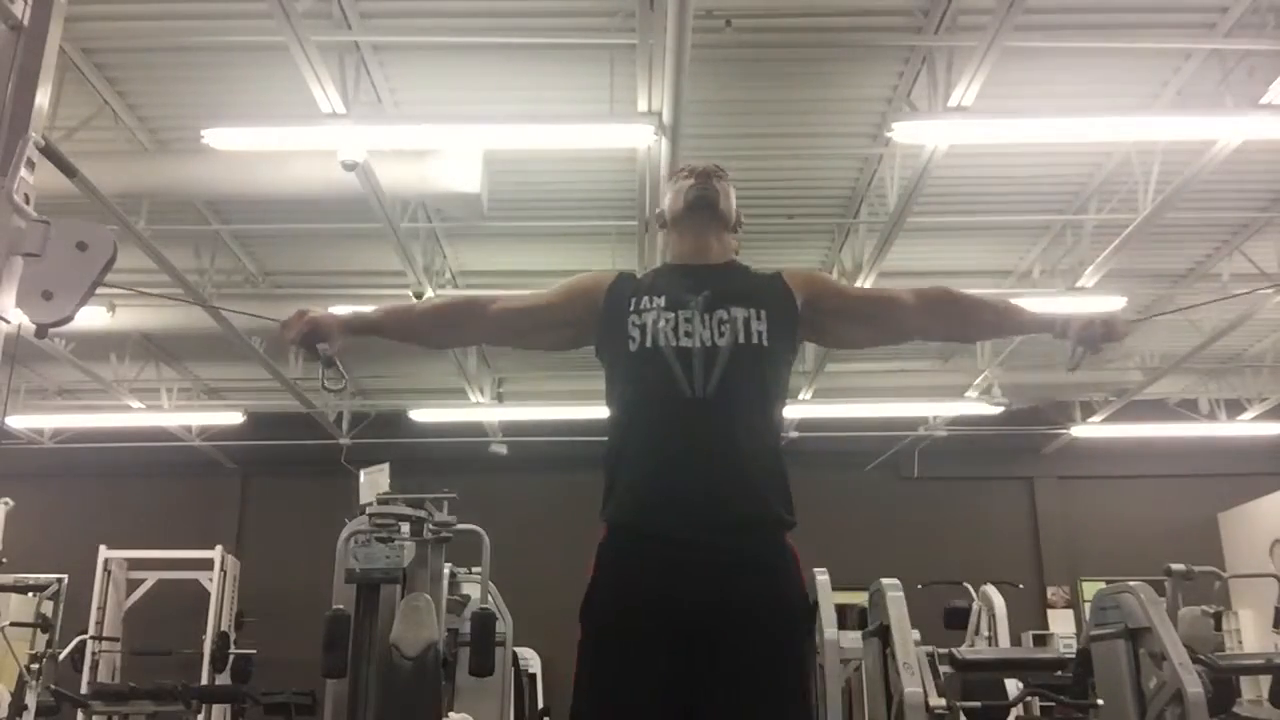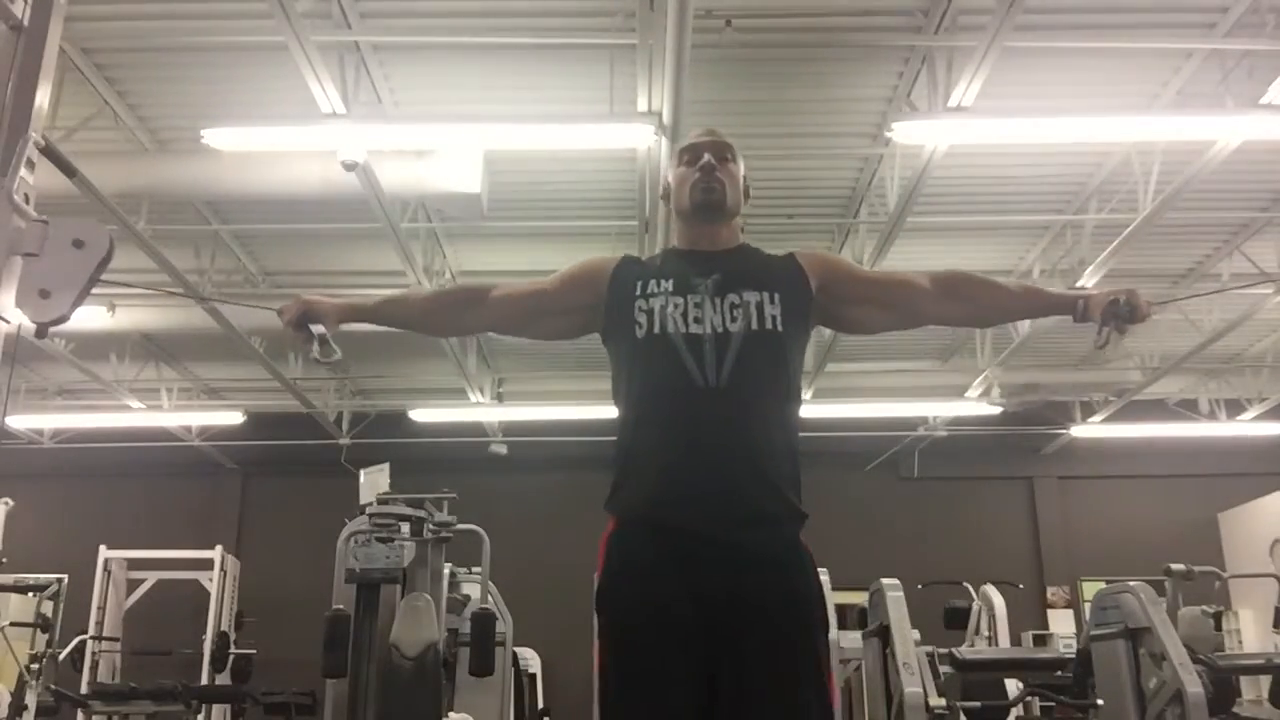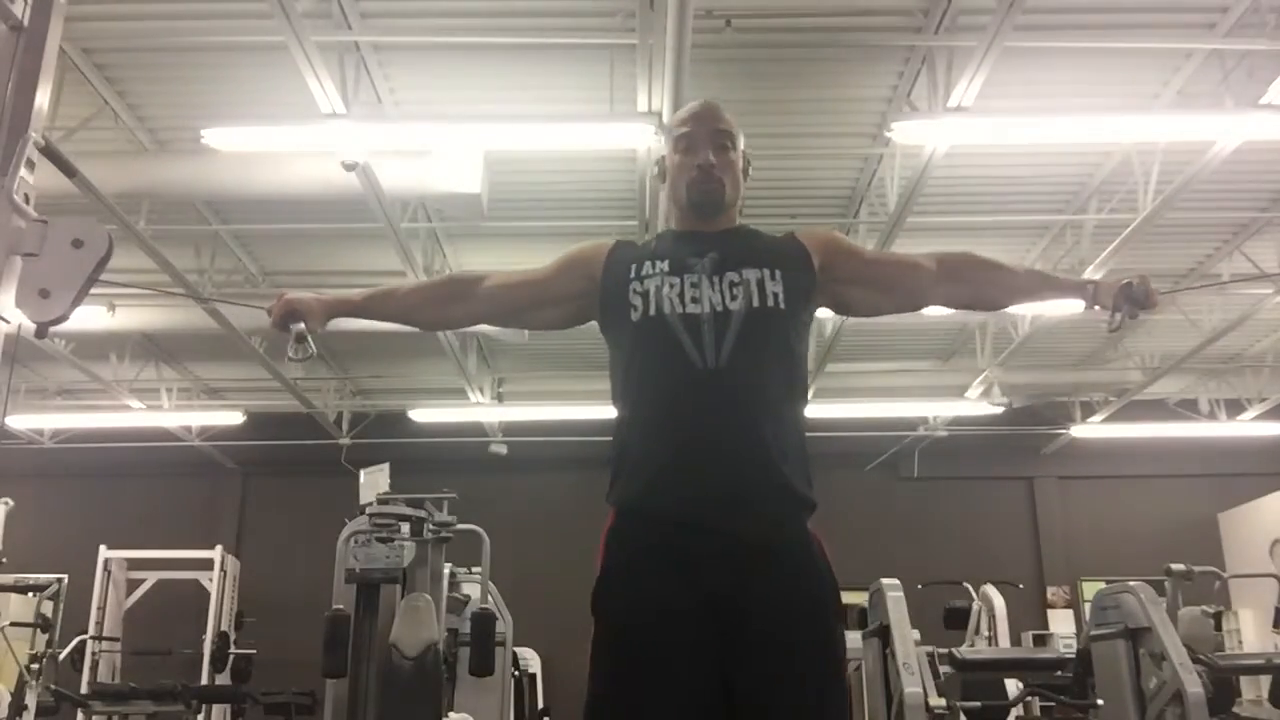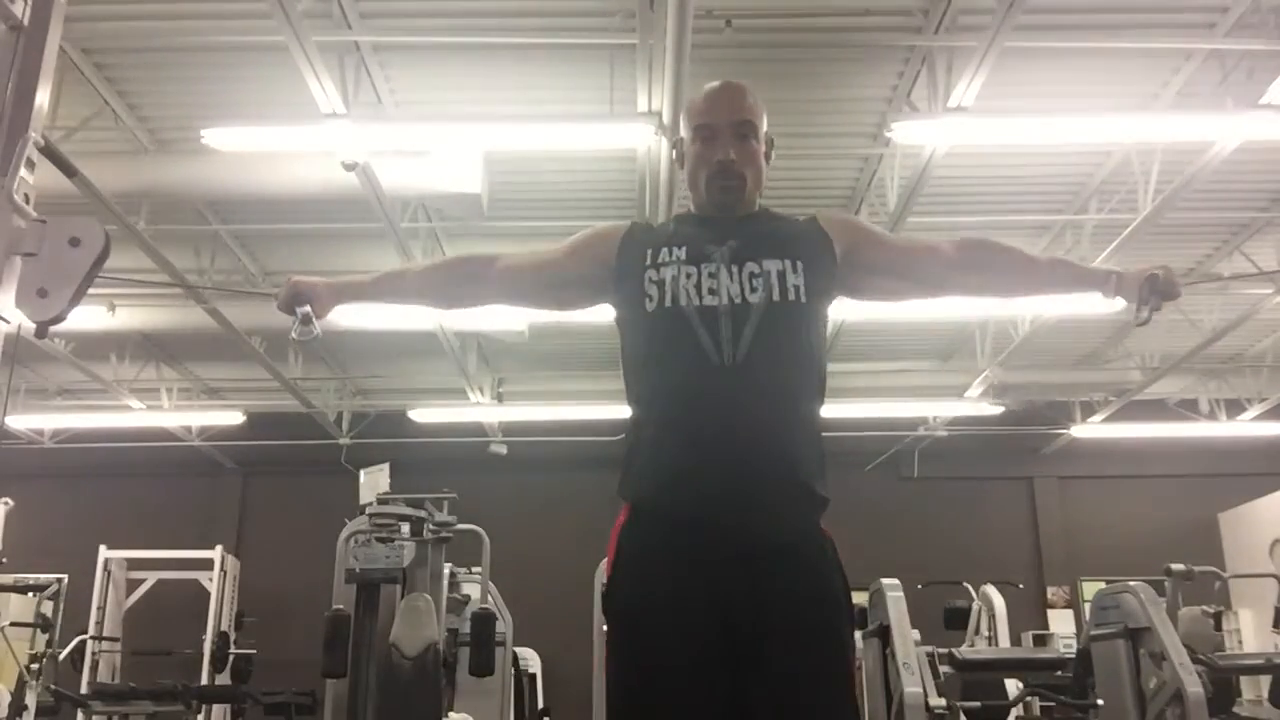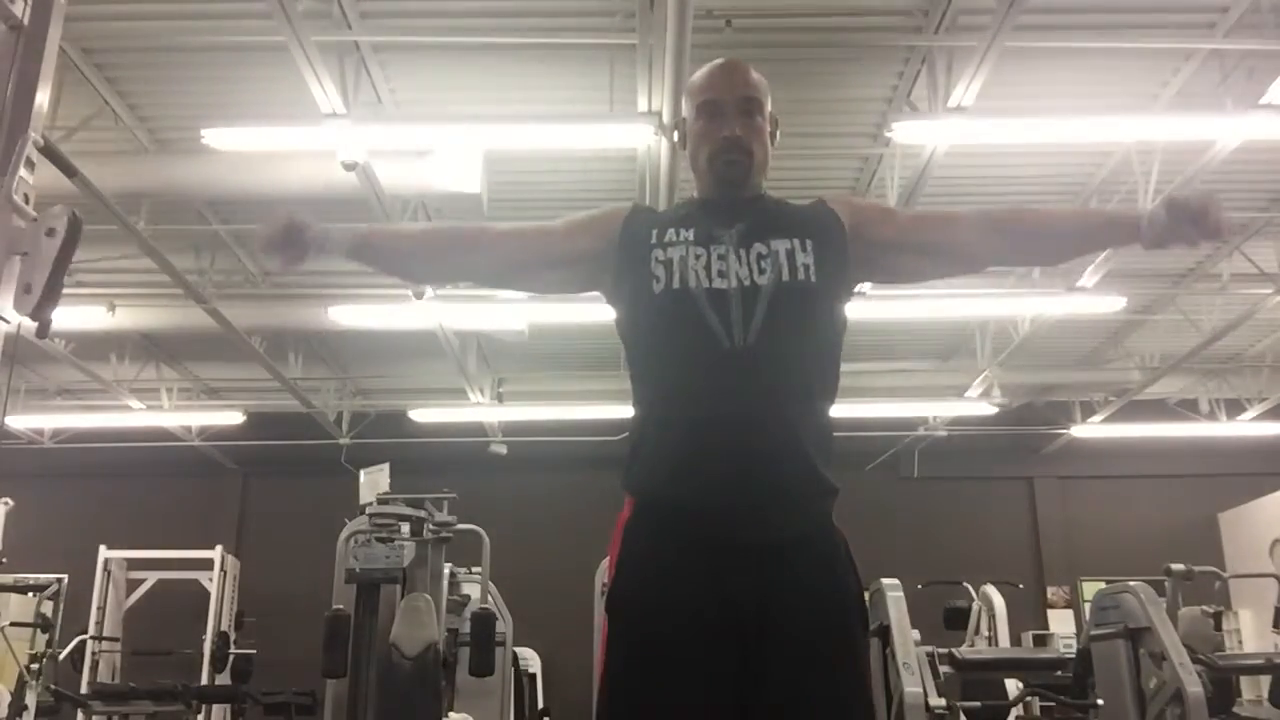
dt=0.5s
person 1, frame 1
left shoulder: (787, 295)
right shoulder: (609, 297)
left elbow: (916, 310)
right elbow: (482, 316)
left wrist: (1054, 320)
right wrist: (353, 322)
left hip: (753, 562)
right hip: (641, 561)
person 1, frame 2
left shoulder: (801, 278)
right shoulder: (614, 282)
left elbow: (933, 295)
right elbow: (487, 305)
left wrist: (1072, 300)
right wrist: (350, 308)
left hip: (767, 556)
right hip: (651, 555)
person 1, frame 3
left shoulder: (802, 259)
right shoulder: (611, 267)
left elbow: (937, 276)
right elbow: (478, 295)
left wrist: (1081, 286)
right wrist: (338, 303)
left hip: (777, 549)
right hip: (653, 549)
person 1, frame 4
left shoulder: (824, 243)
right shoulder: (624, 251)
left elbow: (959, 261)
right elbow: (489, 274)
left wrist: (1105, 278)
right wrist: (346, 288)
left hip: (788, 547)
right hip: (665, 547)
person 1, frame 5
left shoulder: (833, 230)
right shoulder: (625, 237)
left elbow: (987, 235)
right elbow: (479, 249)
left wrist: (1135, 224)
right wrist: (341, 241)
left hip: (798, 543)
right hip: (671, 543)
